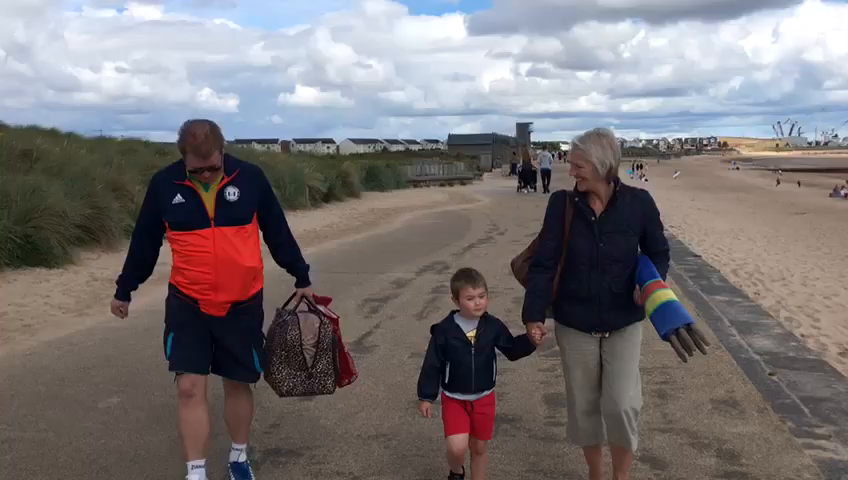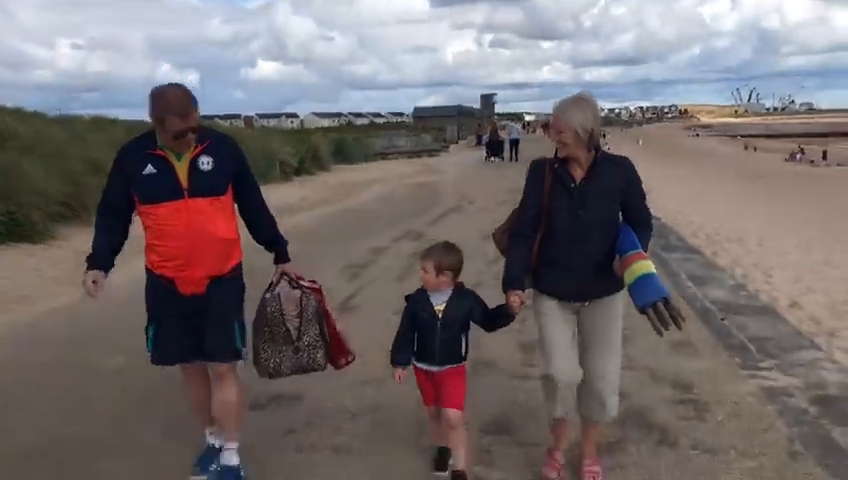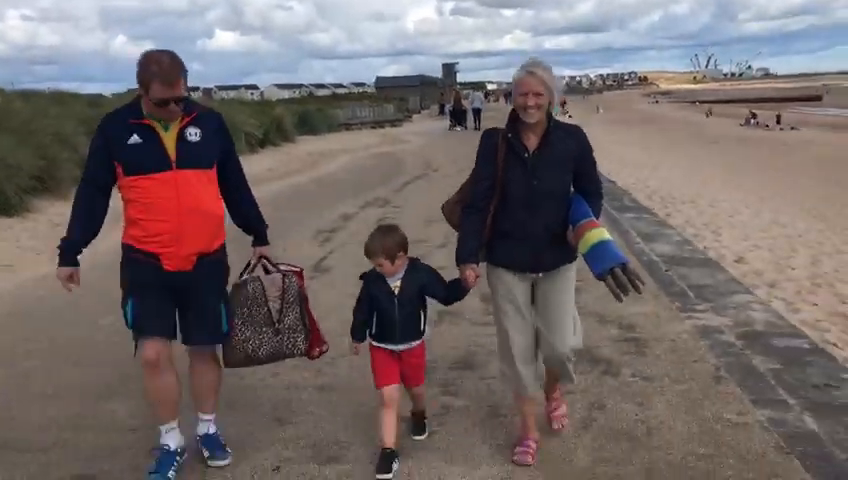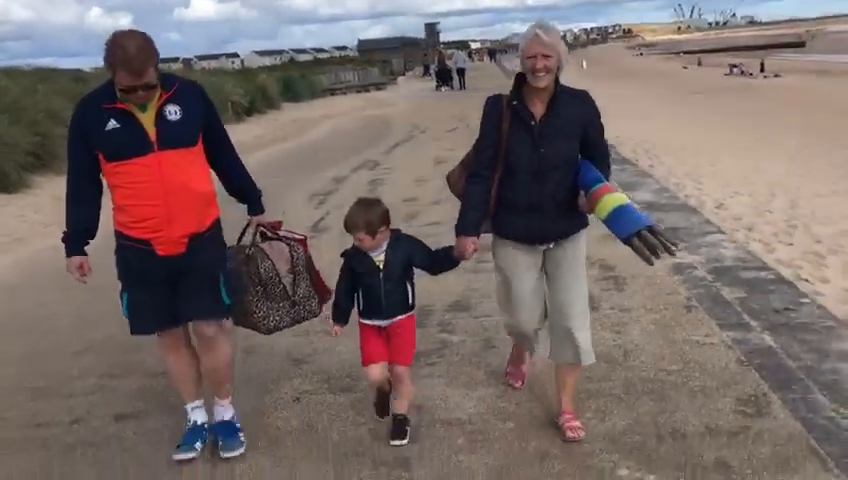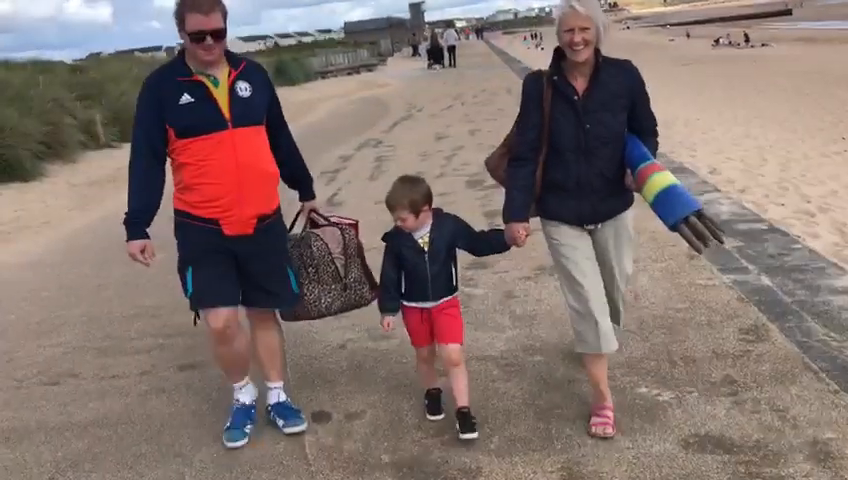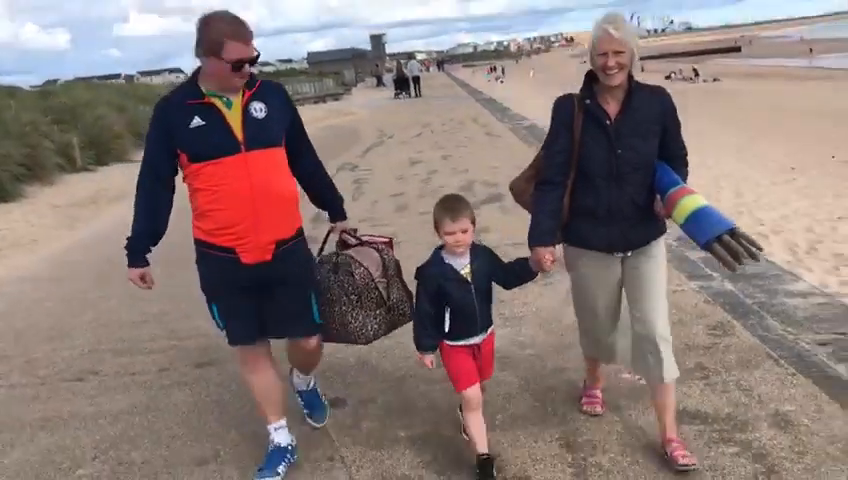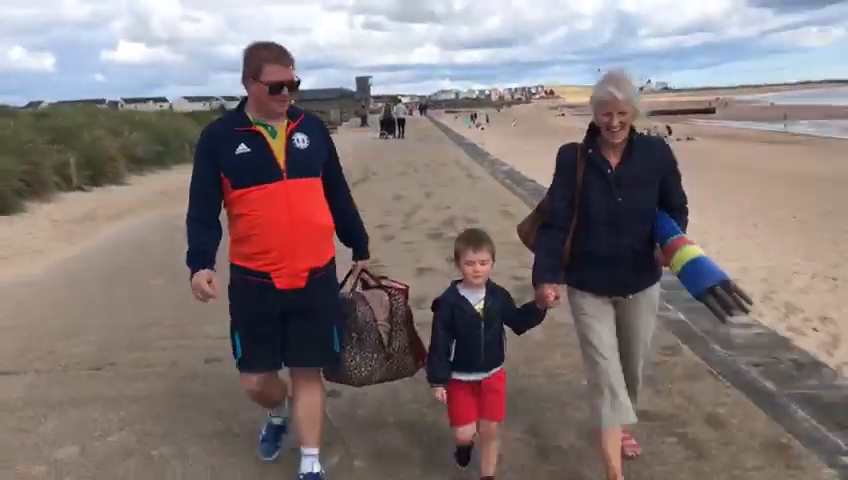
dt=0.5s
person 1, frame 1
left shoulder: (250, 178)
right shoulder: (164, 184)
left elbow: (277, 231)
right elbow: (145, 240)
left wrist: (301, 277)
right wrist: (125, 289)
left hip: (243, 303)
right hip: (187, 303)
left knee: (238, 384)
right knee: (190, 387)
person 1, frame 2
left shoulder: (223, 149)
right shoulder: (133, 158)
left elbow: (253, 206)
right elbow: (112, 216)
left wrist: (279, 253)
right wrist: (98, 262)
left hip: (222, 281)
right hip: (167, 285)
left knee: (224, 369)
right knee: (191, 367)
right ankle: (213, 440)
person 1, frame 3
left shoulder: (208, 122)
right shoulder: (115, 129)
left elbow: (234, 185)
right elbow: (92, 194)
left wrist: (258, 235)
right wrist: (70, 252)
left hip: (206, 260)
right hip: (145, 263)
left knee: (203, 347)
right knee: (152, 353)
left ankle: (207, 428)
right ankle: (170, 441)
person 1, frame 4
left shoulder: (189, 96)
right shoulder: (91, 114)
left elbow: (222, 155)
right elbow: (82, 183)
left wrist: (254, 204)
right wrist: (76, 244)
left hip: (201, 239)
right hip: (140, 249)
left knee: (211, 331)
right knee: (170, 335)
left ankle: (225, 413)
right ankle: (198, 418)
person 1, frame 5
left shoulder: (253, 75)
right shoulder: (161, 87)
left elbow: (280, 139)
right elbow: (146, 160)
left wrist: (306, 191)
right wrist: (137, 226)
left hip: (264, 221)
right hip: (202, 229)
left knee: (266, 312)
right knee: (220, 320)
left ankle: (276, 397)
right ankle: (243, 397)
person 1, frame 6
left shoulder: (272, 95)
right shoulder: (173, 112)
left elbow: (305, 160)
right elbow: (154, 186)
left wrist: (335, 210)
right wrist: (138, 251)
left hip: (286, 247)
right hip: (221, 258)
left knee: (307, 339)
right knee: (250, 350)
left ankle: (304, 380)
right ankle: (280, 440)
person 1, frame 7
left shoulder: (313, 130)
right shoulder: (219, 137)
left elbow: (338, 195)
right elbow: (203, 210)
left wrist: (359, 249)
right wrist: (201, 263)
left hip: (316, 279)
right hip: (253, 283)
left knee: (307, 373)
right knee: (256, 380)
right ankle: (277, 414)
person 2, frame 1
left shoulder: (639, 203)
right shoulder: (562, 205)
left elbow: (658, 253)
right elbow: (543, 263)
right wrist: (533, 314)
left hip: (624, 324)
right hip: (574, 324)
left knee: (623, 406)
right knee: (583, 406)
person 2, frame 2
left shoulder: (619, 171)
right shoulder: (542, 172)
left elbow: (640, 223)
right elbow: (523, 231)
right wrist: (514, 283)
left hip: (604, 293)
right hip: (552, 293)
left knee: (601, 378)
right knee: (560, 375)
right ankle: (557, 439)
person 2, frame 3
left shoulder: (572, 139)
right shoulder: (494, 142)
left elbow: (591, 192)
right elbow: (477, 202)
right wrist: (467, 257)
left hip: (557, 262)
right hip: (506, 264)
left knee: (560, 345)
right knee: (517, 349)
left ankle: (554, 391)
right ankle: (528, 429)
person 2, frame 4
left shoulder: (580, 105)
right shoulder: (499, 109)
left elbow: (598, 159)
right elbow: (481, 171)
right wrist: (468, 229)
left hip: (567, 232)
right hip: (513, 234)
left knee: (571, 320)
right knee: (523, 317)
left ankle: (566, 407)
right ankle: (520, 352)
person 2, frame 5
left shoulder: (624, 76)
right shoulder: (539, 86)
left elbow: (646, 133)
right elbow: (523, 154)
right wrist: (515, 213)
left hip: (613, 209)
right hip: (561, 216)
left knee: (612, 289)
right knee: (587, 302)
left ankle: (596, 341)
right ankle: (602, 398)
person 2, frame 6
left shoulder: (656, 103)
right shoulder: (569, 110)
left elbow: (676, 161)
right elbow: (551, 178)
right wrist: (541, 238)
left hip: (646, 238)
right hip: (588, 241)
left knee: (654, 331)
right knee: (596, 323)
left ankle: (669, 435)
right ankle: (593, 380)
person 2, frame 7
left shoulder: (656, 154)
right shoulder: (573, 159)
left elbow: (676, 209)
right elbow: (555, 222)
right wrist: (545, 276)
left hip: (641, 283)
right hip: (588, 286)
left knee: (630, 365)
right knee: (605, 375)
left ankle: (620, 429)
person 3, frame 1
left shoulder: (493, 326)
left elbow: (512, 350)
right elbow: (432, 365)
right wrist: (426, 397)
left hip: (484, 398)
right hip: (454, 399)
left knee: (479, 447)
right knee: (457, 447)
person 3, frame 2
left shoulder: (466, 299)
right shoulder: (416, 301)
left elbow: (488, 321)
right elbow: (405, 333)
left wrist: (509, 310)
right wrist: (399, 363)
left hip: (453, 369)
right hip: (424, 369)
left knee: (452, 419)
right knee: (434, 414)
right ankle: (442, 448)
person 3, frame 3
left shoulder: (421, 274)
right shoulder: (371, 280)
left elbow: (446, 294)
right elbow: (363, 310)
left wrist: (464, 283)
right wrist: (358, 337)
left hip: (412, 346)
right hip: (381, 348)
left knee: (417, 391)
right knee: (388, 399)
left ankle: (418, 412)
right ankle: (388, 450)
person 3, frame 4
left shoulder: (405, 246)
right shoulder: (354, 257)
left elbow: (433, 263)
right elbow: (345, 289)
left wrist: (456, 253)
right wrist: (339, 319)
left hip: (402, 320)
right hip: (370, 324)
left knee: (400, 372)
right knee: (376, 376)
left ankle: (400, 417)
right ankle: (384, 390)
person 3, frame 5
left shoulder: (449, 225)
right shoulder: (396, 240)
left elbow: (478, 244)
right elbow: (389, 276)
left wrist: (506, 236)
right wrist: (388, 309)
left hip: (447, 303)
right hip: (413, 307)
left knee: (453, 355)
right knee: (425, 354)
left ankle: (463, 410)
right ankle: (432, 392)
person 3, frame 6
left shoulder: (484, 256)
right shoulder: (433, 271)
left elbow: (507, 277)
right elbow: (424, 311)
left wrist: (533, 265)
right wrist: (426, 347)
left hip: (484, 336)
right hip: (453, 344)
left knee: (476, 390)
right knee: (473, 398)
left ankle: (466, 412)
person 3, frame 7
left shoulder: (499, 296)
right shoulder: (449, 303)
left elbow: (518, 323)
right elbow: (439, 344)
left wrist: (539, 307)
right wrist: (438, 381)
left hip: (493, 376)
right hip: (460, 378)
left knee: (489, 431)
right knee: (464, 434)
right ankle: (464, 444)
